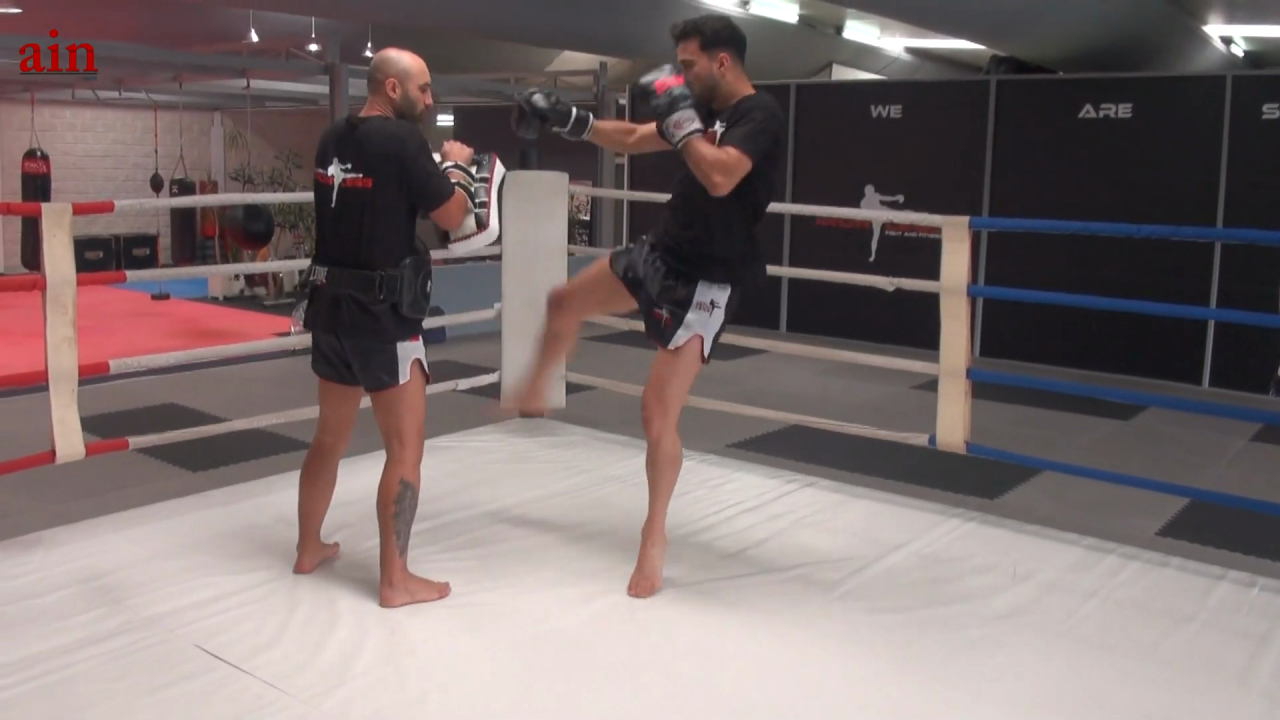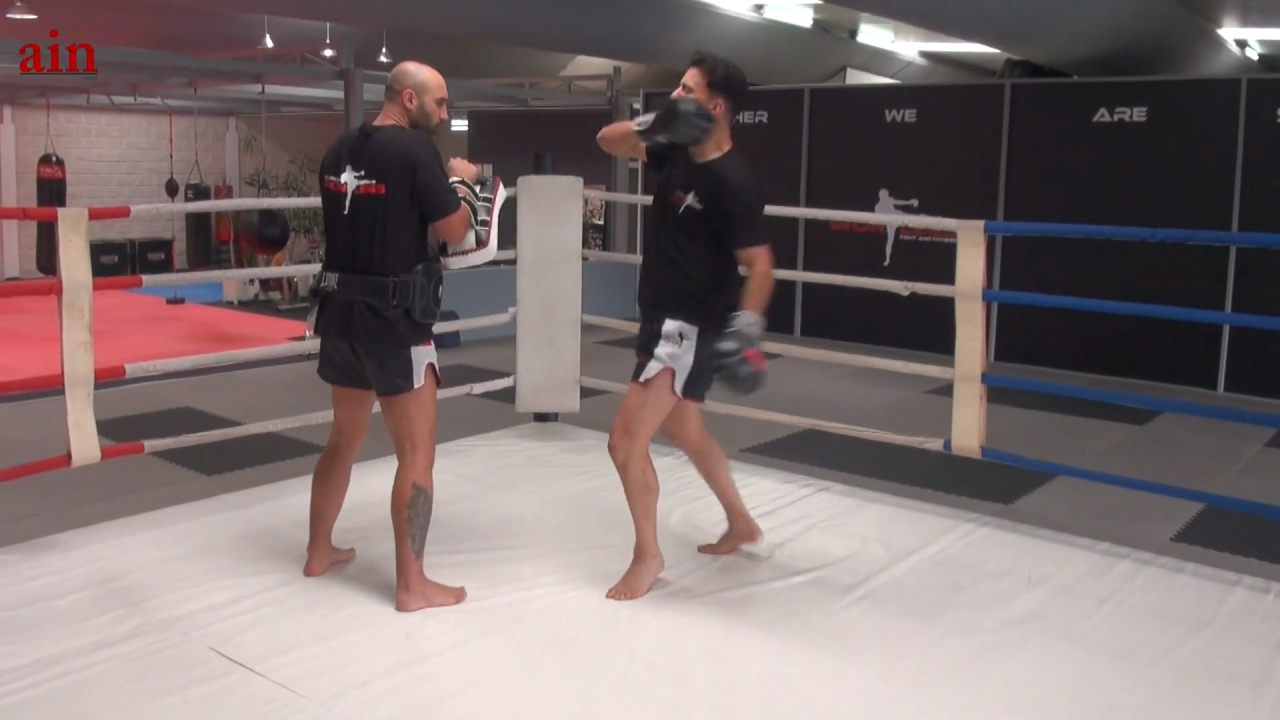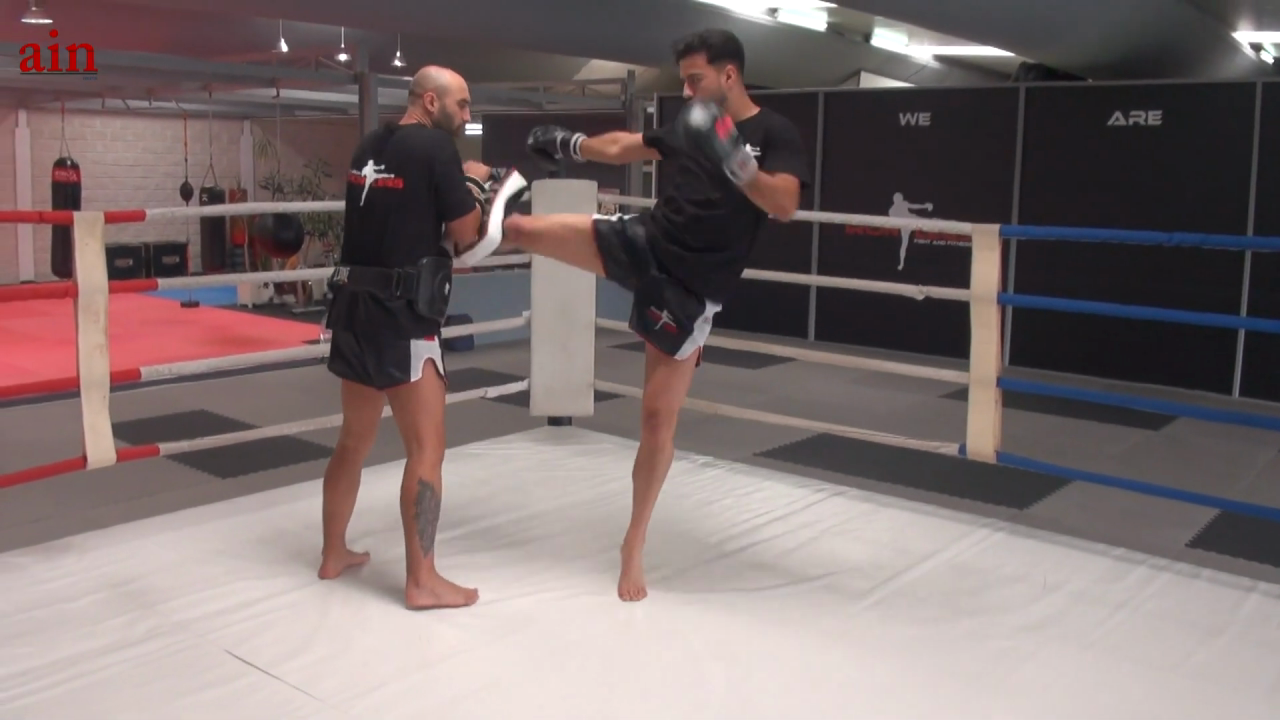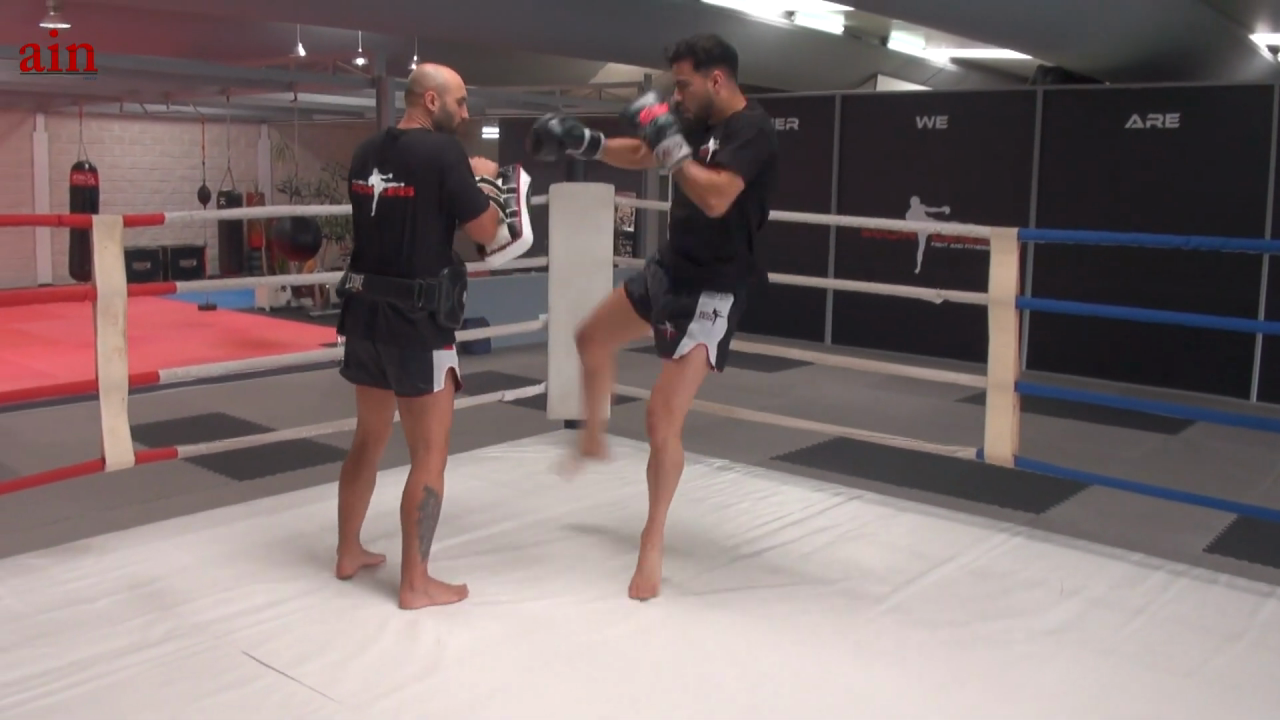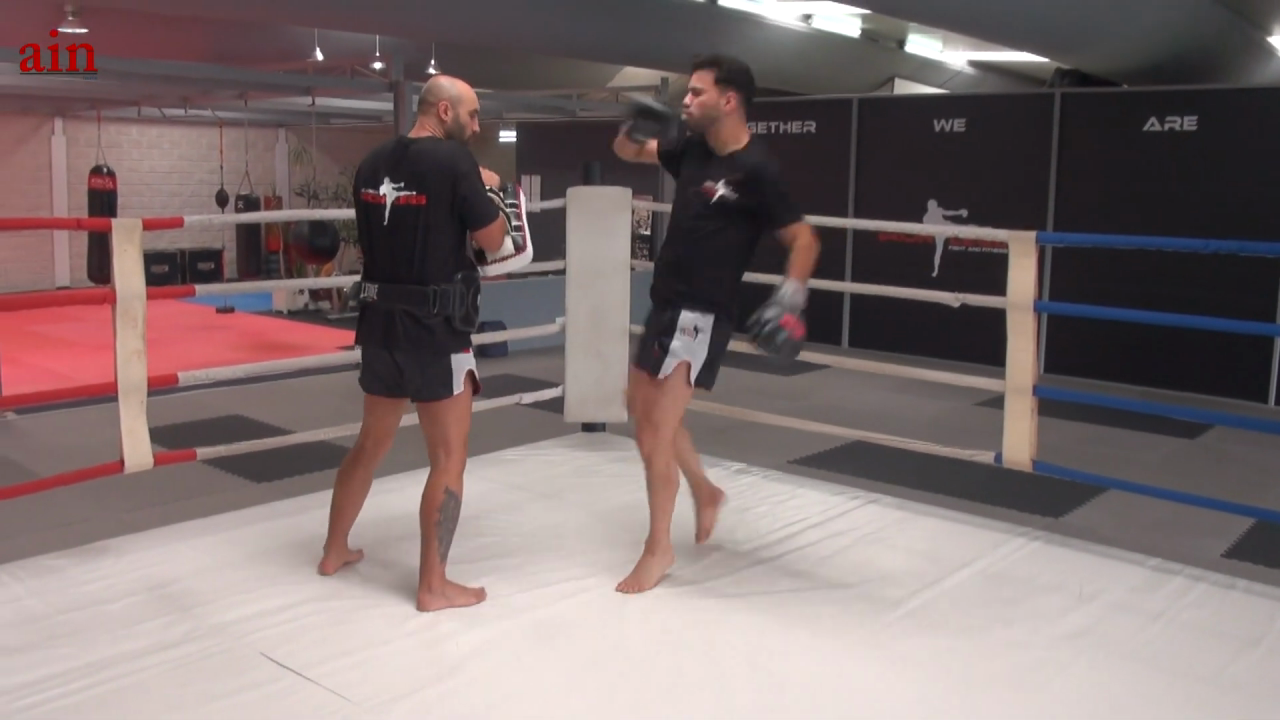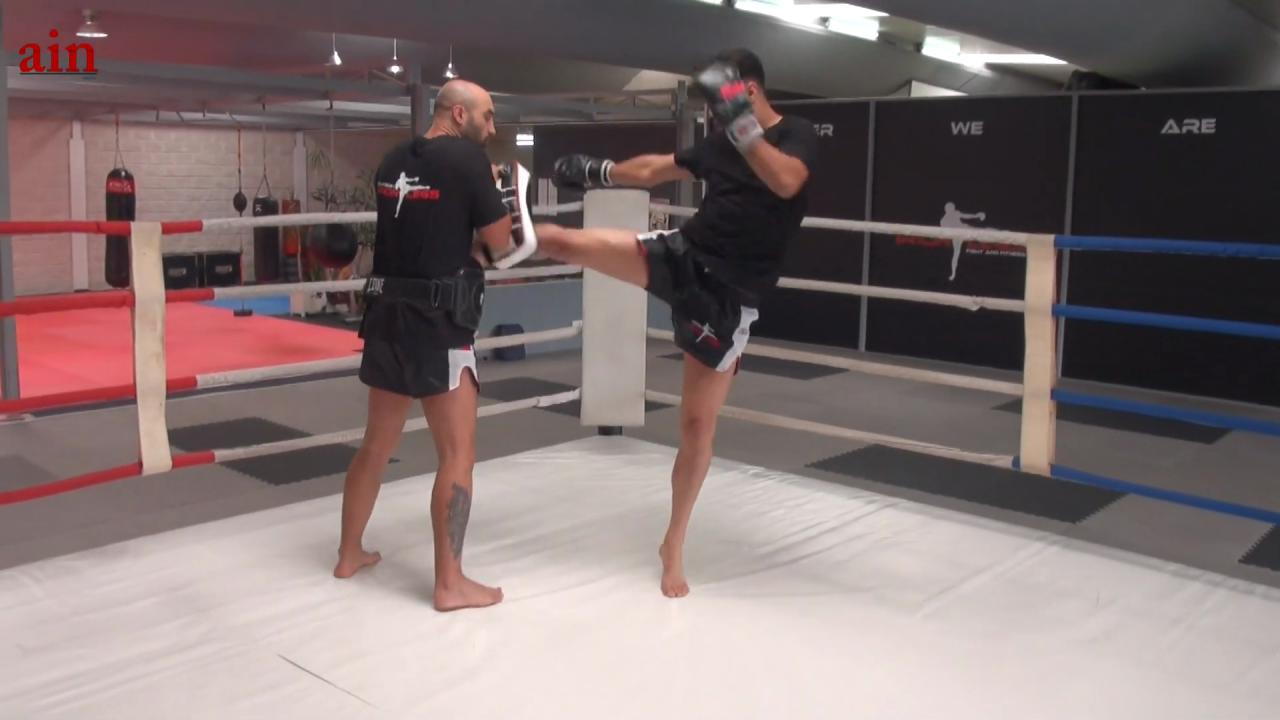
dt=0.2s
person 1, frame 1
left shoulder: (762, 116)
right shoulder: (701, 108)
left elbow: (720, 178)
right elbow: (631, 140)
left wrist: (679, 111)
right wrist: (565, 117)
left hip: (705, 283)
right hip: (663, 253)
left knee: (660, 419)
right knee: (565, 300)
left ankle: (652, 545)
right ankle: (533, 389)
person 1, frame 2
left shoulder: (729, 180)
right shoulder: (680, 144)
left elbow: (759, 267)
right elbow: (611, 140)
left wrist: (743, 336)
right wrist: (658, 121)
left hip: (687, 327)
right hip: (662, 308)
left knee: (625, 441)
right knee: (684, 433)
left ankle: (648, 557)
right ankle: (741, 523)
person 1, frame 3
left shoulder: (776, 135)
right shoulder: (696, 125)
left elbow: (784, 204)
right elbow: (630, 145)
left wrist: (727, 147)
right wrist: (567, 144)
left hip: (693, 287)
right hip: (645, 241)
left knee: (660, 417)
right knee: (530, 231)
left ankle: (635, 544)
person 1, frame 4
left shoulder: (751, 132)
right shoulder: (699, 125)
left elbow: (716, 200)
right elbow: (634, 156)
left wrist: (667, 135)
right wrist: (578, 139)
left hip: (710, 294)
right hip: (675, 274)
left knee: (662, 421)
right knee: (591, 337)
left ankle: (651, 549)
right ankle: (594, 430)
person 1, frame 5
left shoulder: (755, 170)
right shoulder: (696, 146)
left elbow: (803, 243)
right elbow: (632, 149)
left wrist: (786, 304)
right wrist: (639, 123)
left hip: (696, 313)
right hip: (669, 301)
left knee: (652, 433)
right knee: (648, 417)
left ankle: (659, 549)
right ankle: (706, 492)
person 1, frame 6
left shoulder: (799, 134)
right shoulder: (723, 143)
left elbow: (784, 181)
right elbow: (661, 167)
left wrist: (739, 121)
right wrist: (595, 171)
left hip: (732, 295)
right hip: (687, 256)
left knee: (699, 426)
right knee: (575, 244)
left ankle: (674, 543)
person 2, frame 1
left shoulder: (331, 141)
right shoulder: (402, 138)
right elbow: (452, 217)
right wrist: (453, 164)
left hip: (331, 306)
right hip: (383, 313)
left knee: (331, 436)
right knee: (405, 448)
left ankle: (309, 546)
right ankle: (396, 580)
person 2, frame 2
left shoulder: (339, 151)
right shoulder: (414, 149)
right elbow: (455, 231)
right wrist: (459, 181)
left hip: (342, 312)
right hip: (395, 319)
left knee: (345, 438)
right knee: (417, 452)
left ankle: (319, 550)
right ankle: (412, 584)
person 2, frame 3
left shoulder: (373, 147)
right shoulder: (432, 146)
right elbow: (468, 232)
right wrist: (476, 182)
left hip: (352, 304)
right hip: (401, 314)
left knee: (354, 438)
right knee: (426, 447)
left ankle: (333, 553)
right ankle: (423, 579)
person 2, frame 4
left shoulder: (366, 154)
right shoulder: (441, 151)
right elbow: (486, 232)
right wrist: (481, 177)
left hip: (365, 312)
right hip: (417, 321)
left knee: (370, 438)
right knee: (430, 454)
left ankle: (349, 551)
right ankle: (416, 583)
person 2, frame 5
left shoulder: (372, 164)
right shoulder: (453, 159)
right elbow: (492, 241)
right wrist: (485, 189)
left hip: (381, 320)
right hip: (434, 327)
left knee: (372, 442)
right knee: (449, 457)
left ankle: (334, 550)
right ankle: (433, 585)
person 2, frame 6
left shoulder: (394, 161)
right shoulder: (466, 158)
right elbow: (499, 240)
right wrist: (496, 188)
left hip: (385, 315)
right hip: (436, 322)
left knee: (378, 443)
right knee: (457, 453)
left ankle: (349, 553)
right ankle: (450, 583)
